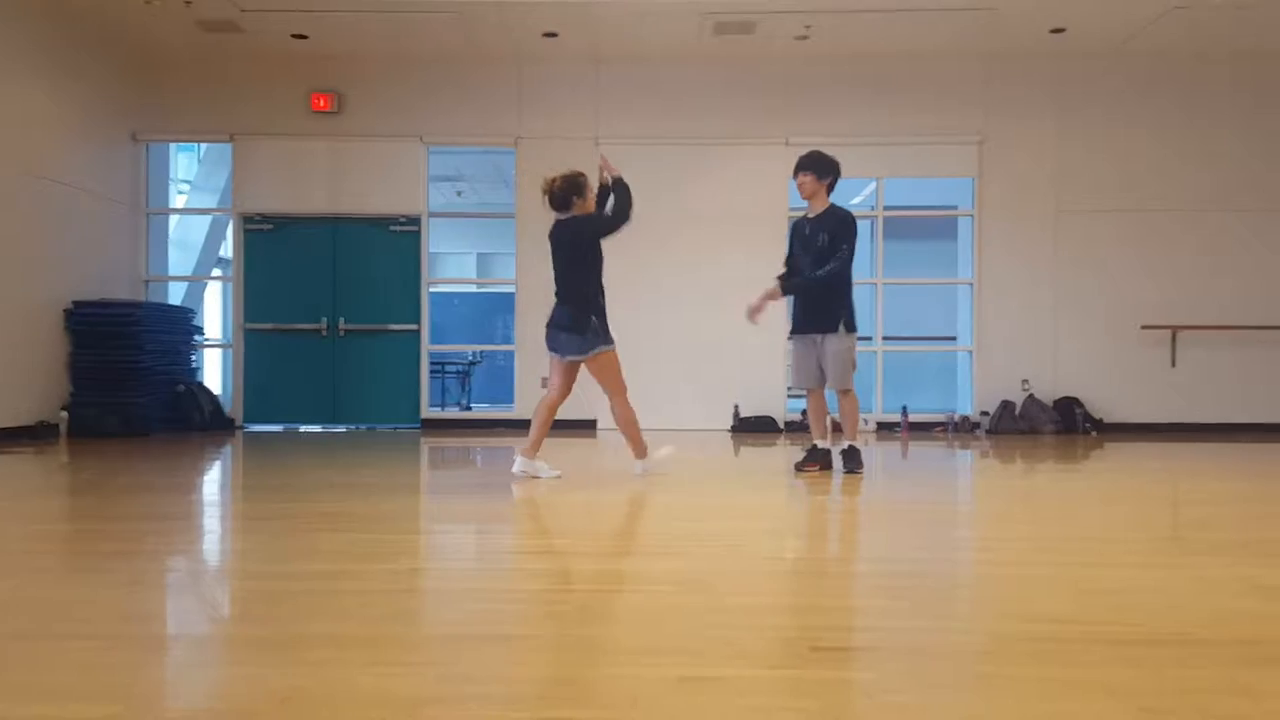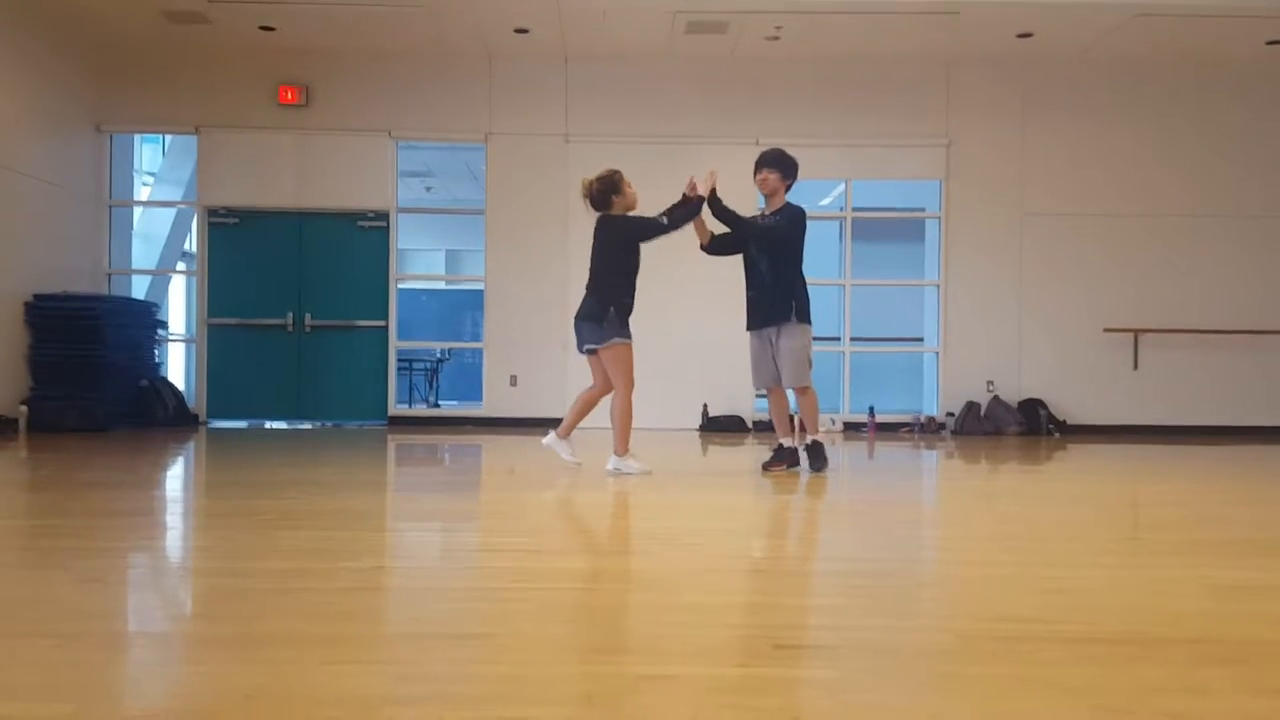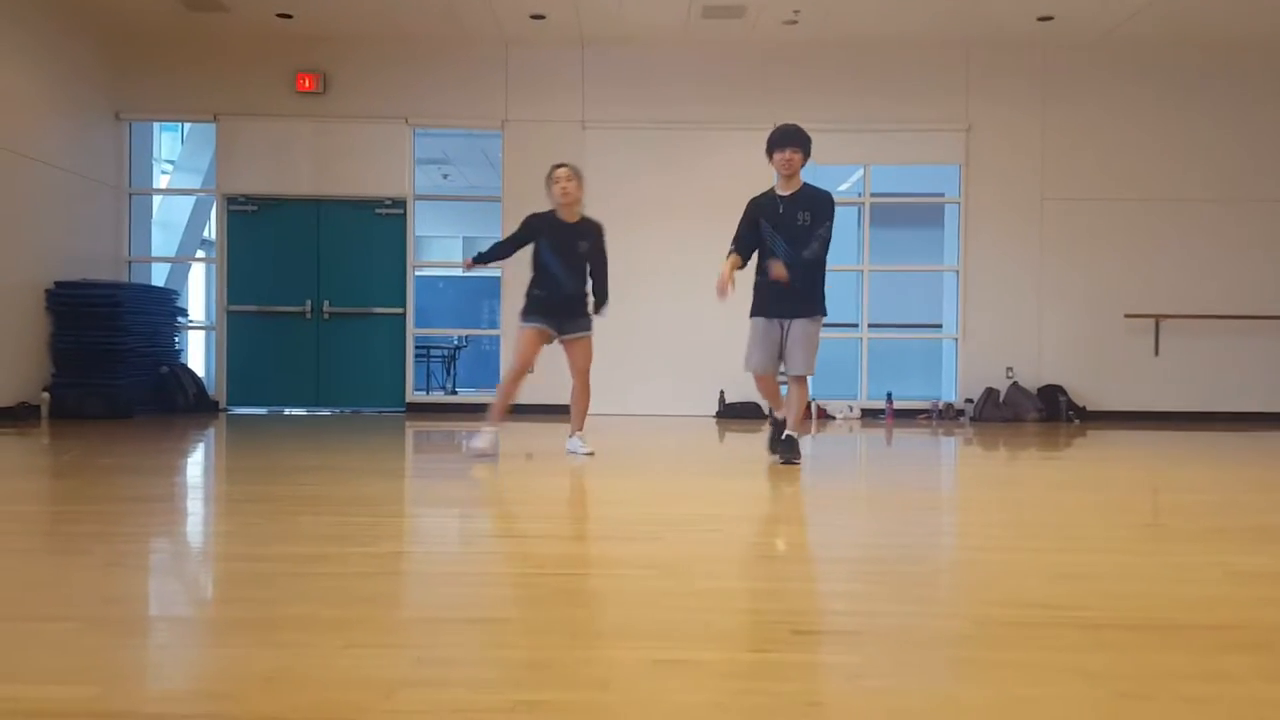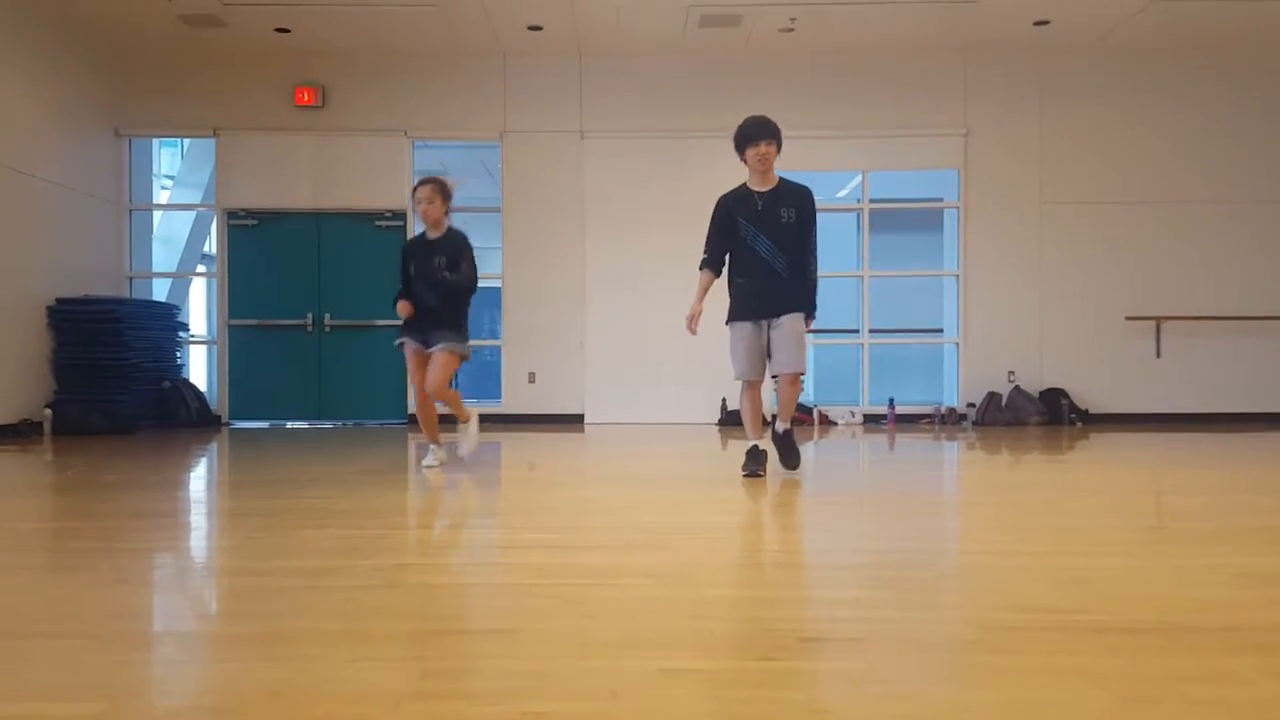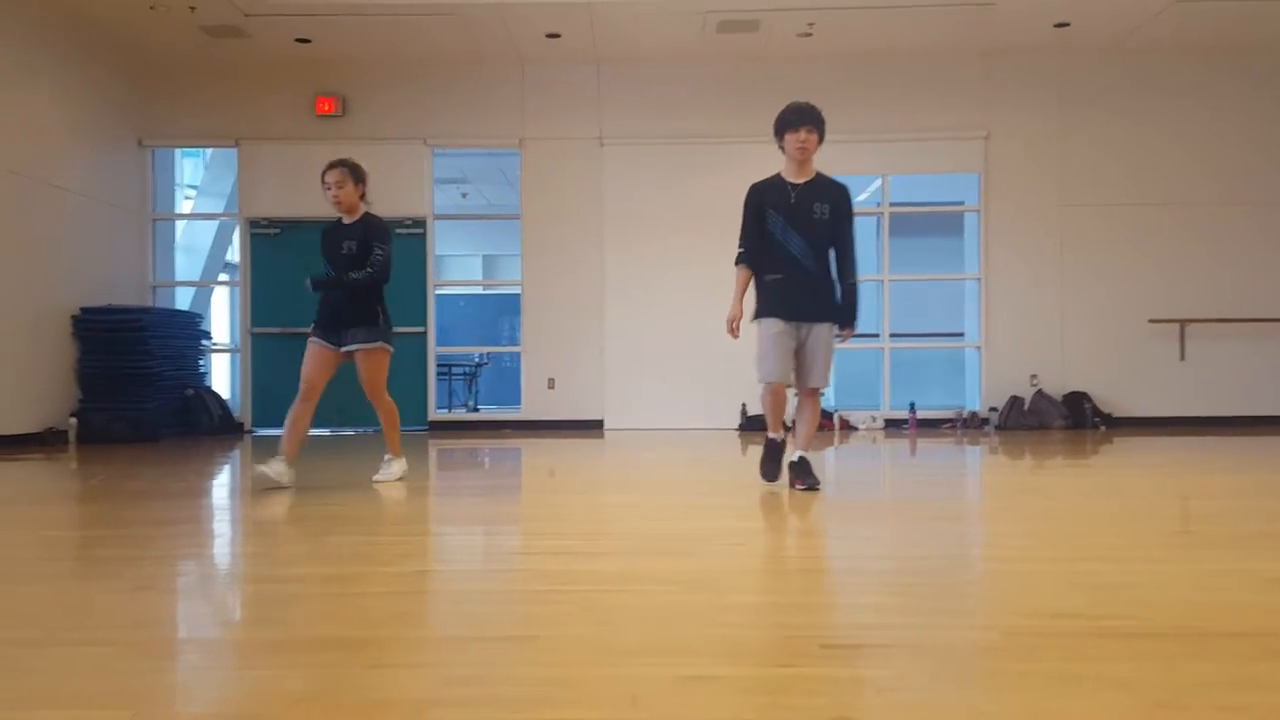
dt=0.7s
person 1, frame 1
left shoulder: (843, 220)
right shoulder: (798, 227)
left elbow: (837, 270)
left wrist: (788, 287)
right wrist: (765, 298)
left hip: (835, 318)
right hip: (803, 319)
left knee: (843, 386)
right knee: (811, 387)
left ankle: (851, 448)
right ankle: (820, 449)
person 1, frame 2
left shoulder: (793, 216)
right shoulder: (753, 225)
left elbow: (754, 232)
right elbow: (713, 246)
left wrist: (714, 203)
right wrist: (696, 214)
left hip: (790, 312)
right hip: (760, 314)
left knee: (800, 383)
right knee: (771, 385)
left ankle: (814, 444)
right ankle: (786, 447)
person 1, frame 3
left shoulder: (820, 201)
right shoulder: (758, 205)
left elbow: (818, 248)
right elbow: (742, 248)
left wrist: (789, 268)
right wrist: (728, 272)
left hip: (804, 302)
right hip: (765, 304)
left knee: (798, 373)
right knee: (760, 372)
left ankle: (790, 436)
right ankle: (780, 414)
person 1, frame 4
left shoulder: (799, 197)
right shoulder: (729, 204)
left elbow: (808, 255)
right elbow: (714, 257)
left wrist: (810, 304)
right wrist: (698, 300)
left hip: (788, 306)
right hip: (744, 308)
left knee: (790, 375)
right knee: (750, 380)
left ankle: (783, 429)
right ankle: (755, 449)
person 1, frame 5
left shoulder: (835, 193)
right shoulder: (761, 193)
left elbow: (844, 256)
right elbow: (748, 253)
left wrist: (848, 311)
right wrist: (737, 303)
left hip: (820, 308)
right hip: (774, 306)
left knee: (811, 387)
right knee: (776, 381)
left ankle: (800, 458)
right ankle: (774, 438)
person 2, frame 1
left shoulder: (561, 230)
right shoulder: (579, 230)
left elbow: (598, 220)
right elbow: (622, 215)
left wrist: (605, 184)
right wrist: (616, 179)
left hip: (562, 322)
right hip: (586, 324)
left knee: (556, 393)
right knee: (617, 393)
left ankle: (527, 458)
right ankle: (641, 456)
person 2, frame 2
left shoulder: (610, 226)
right shoulder: (621, 226)
left elbow: (658, 222)
right elbow: (668, 225)
left wrist: (686, 198)
right wrist: (696, 199)
left hip: (592, 316)
right hip: (606, 316)
left knee: (603, 385)
right knee: (624, 387)
left ankle: (560, 436)
right ankle: (620, 457)
person 2, frame 3
left shoulder: (593, 230)
right shoulder: (537, 223)
left elbow: (598, 269)
right elbow: (508, 245)
left wrist: (600, 302)
right wrist: (479, 259)
left hip: (575, 312)
right hip: (540, 308)
left knee: (582, 376)
right knee: (518, 369)
left ankle: (576, 436)
right ankle: (490, 429)
person 2, frame 4
left shoulder: (458, 242)
right shoulder: (411, 247)
left elbow: (468, 284)
right elbow: (406, 287)
left wrist: (433, 279)
right wrist: (401, 302)
left hip: (450, 328)
right hip: (416, 327)
left knee: (434, 388)
right knee: (420, 392)
left ankle: (466, 418)
right ankle: (435, 447)
person 2, frame 5
left shoulder: (375, 227)
right shoulder: (329, 232)
left elbow: (378, 274)
left wrist: (327, 282)
left hip: (367, 322)
right hip: (327, 323)
left knee: (376, 393)
right knee: (306, 391)
left ankle: (395, 458)
right ankle: (283, 464)
